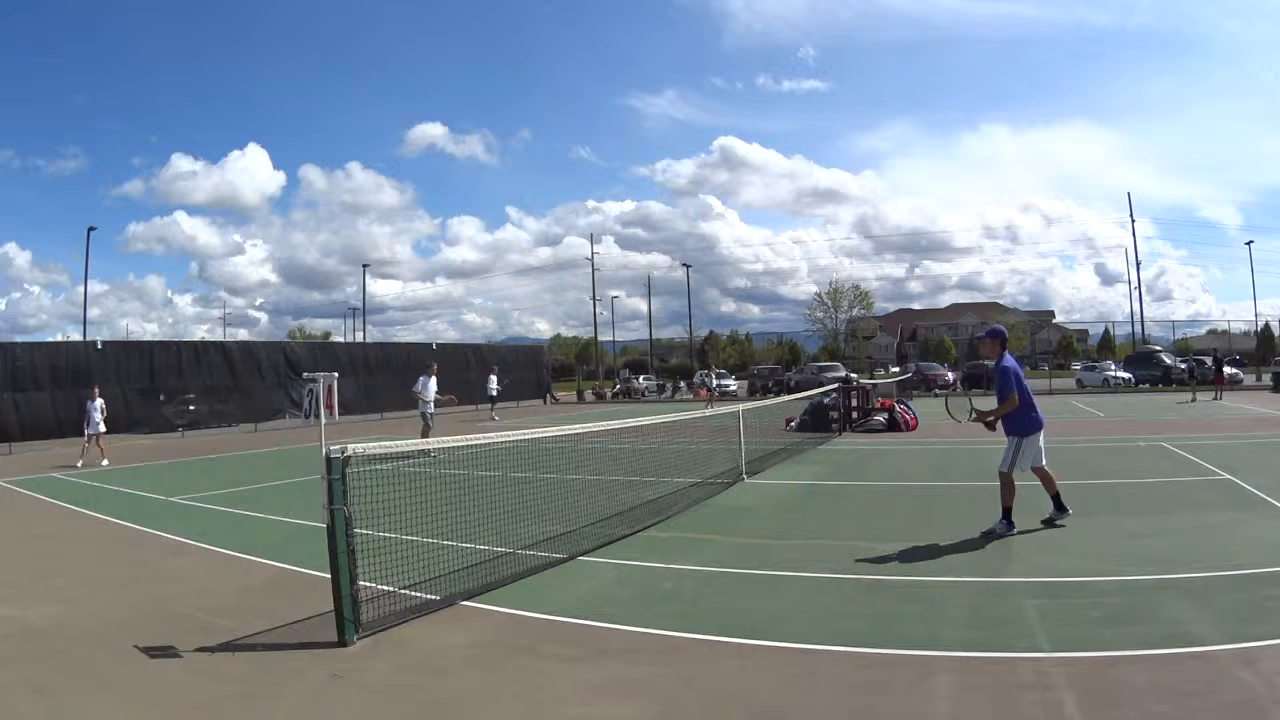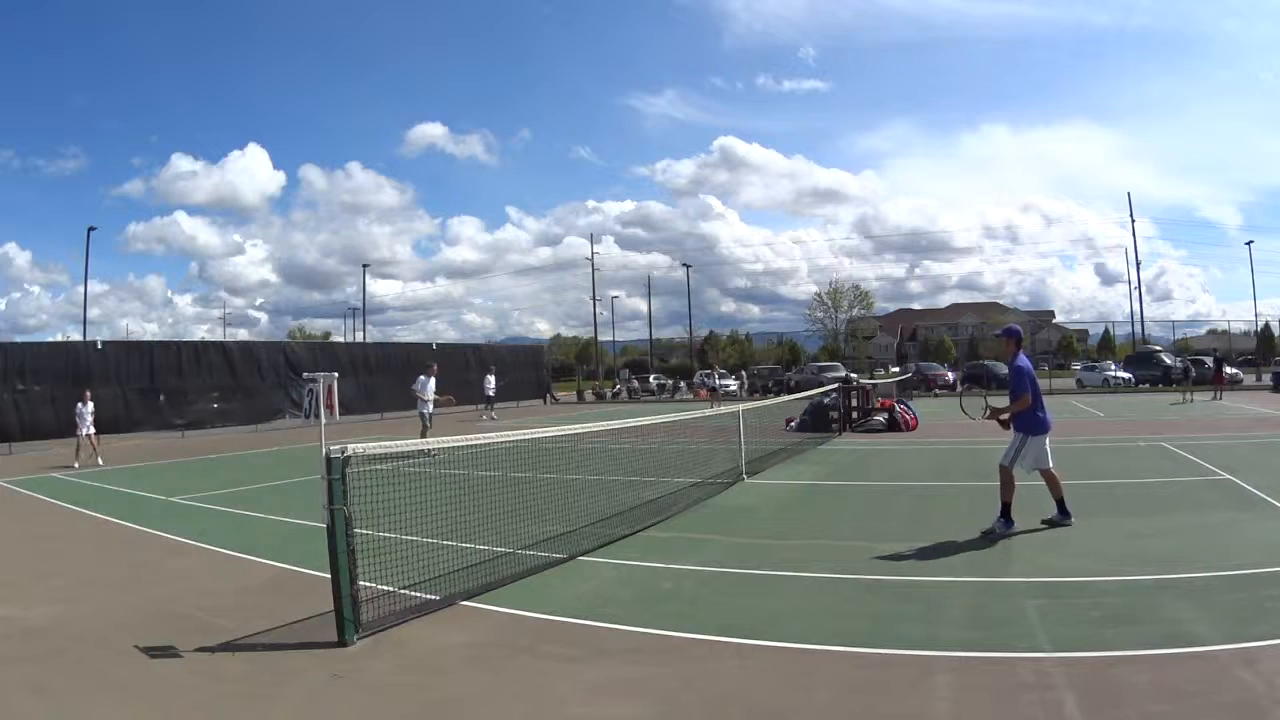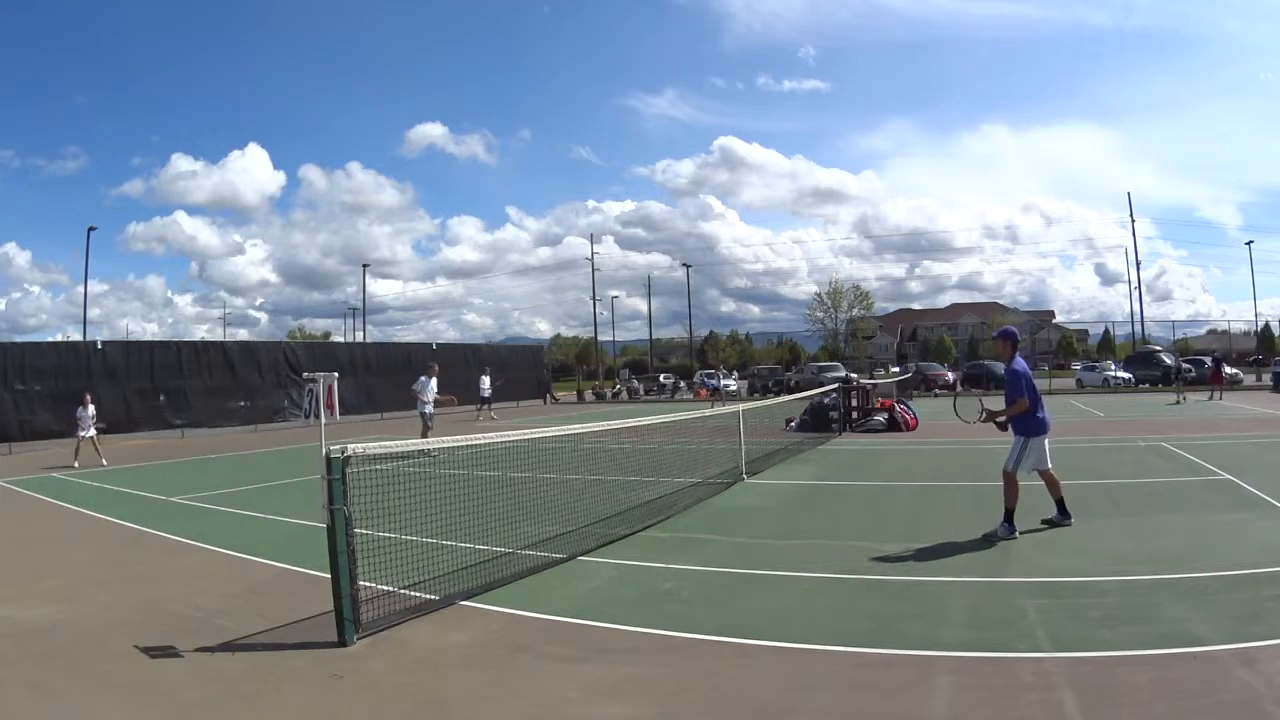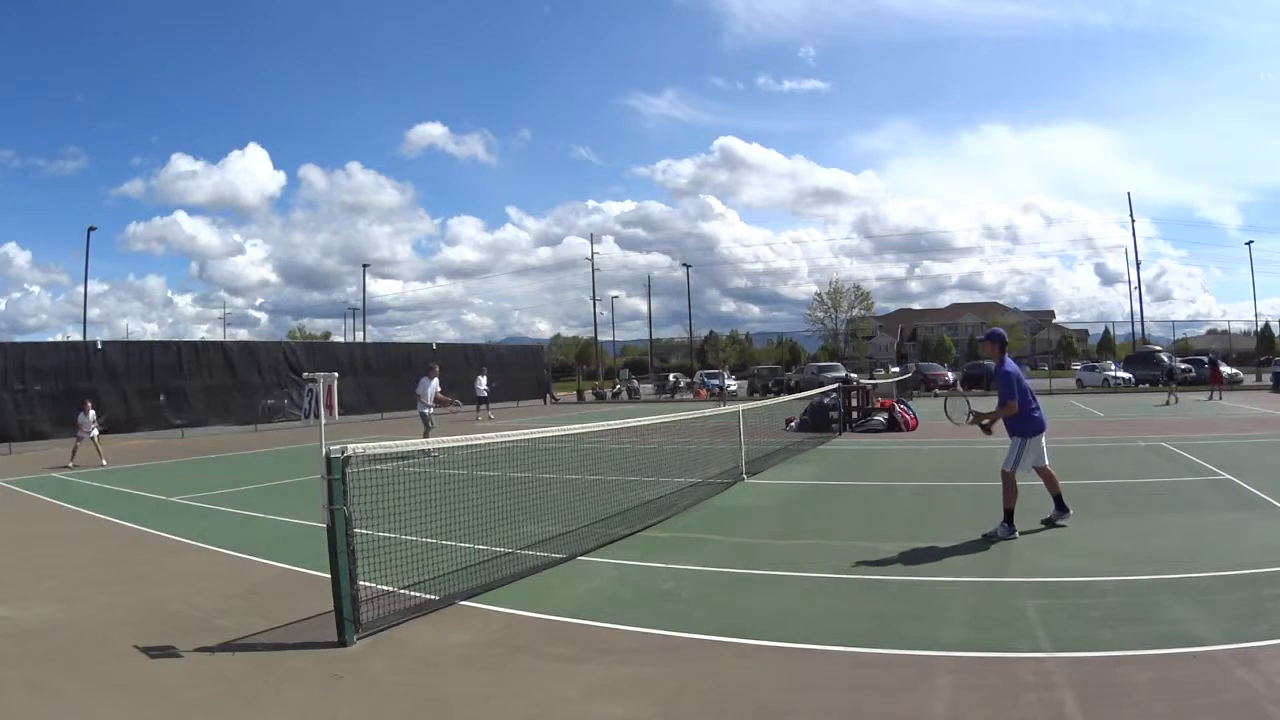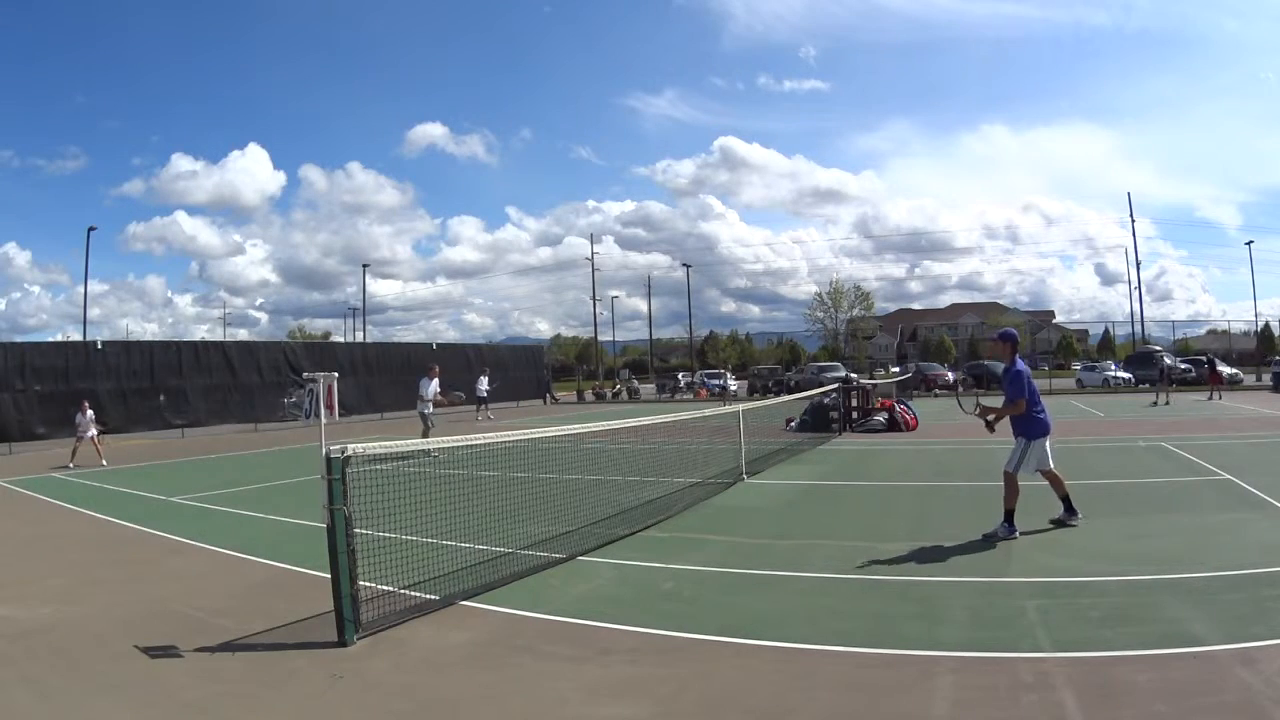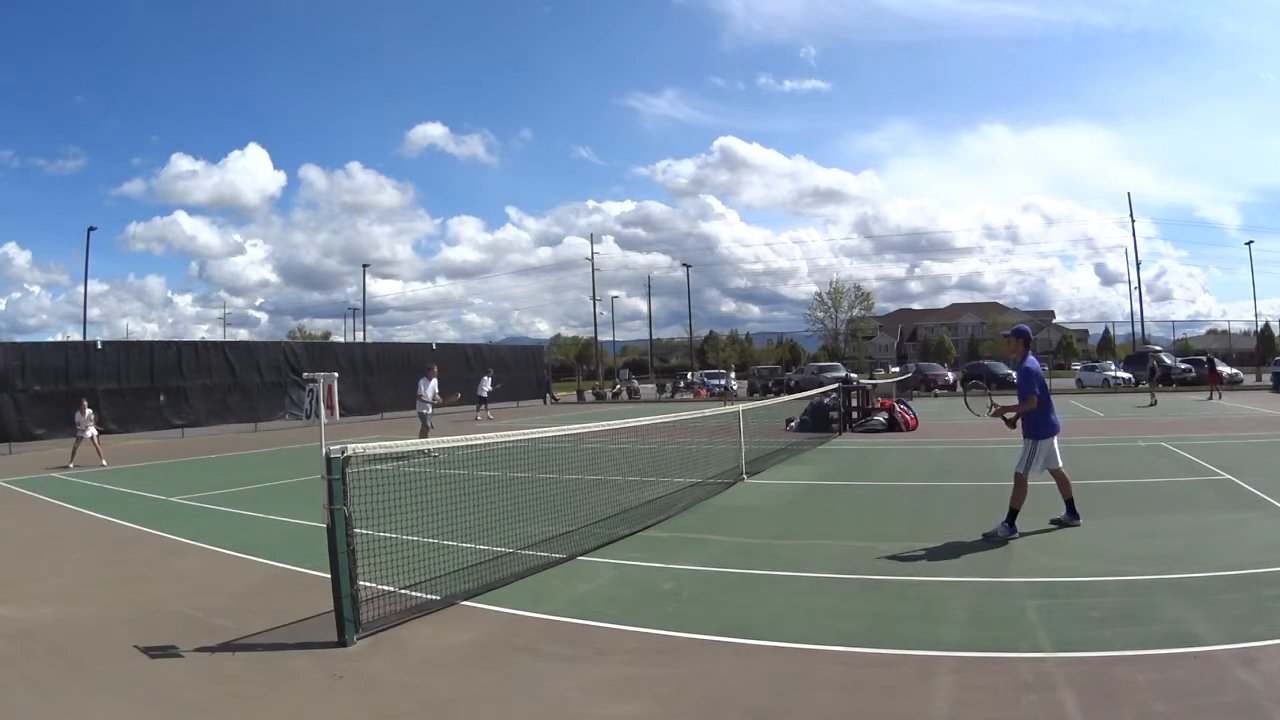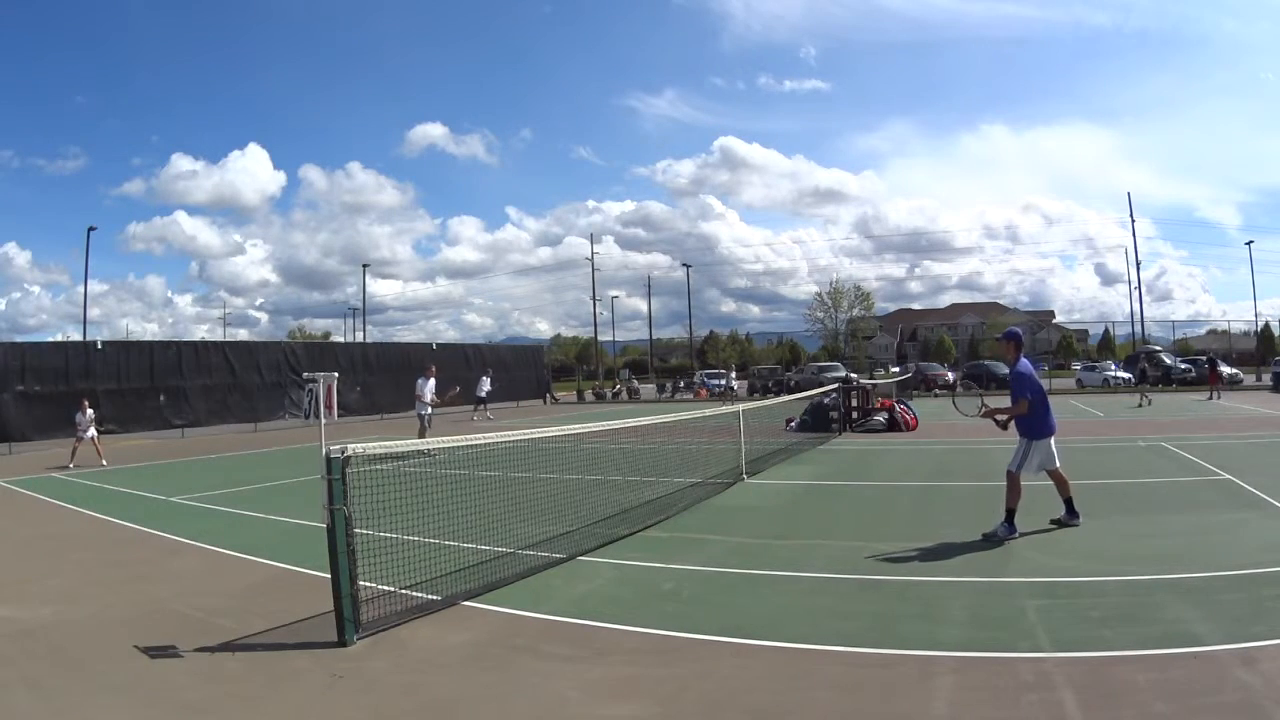
dt=0.3s
person 1, frame 1
left shoulder: (1004, 368)
right shoulder: (1006, 363)
left elbow: (1013, 402)
left wrist: (987, 415)
right wrist: (994, 419)
left hip: (1023, 429)
right hip: (1031, 424)
left knee: (1005, 473)
right knee: (1039, 468)
left ankle: (1007, 523)
right ankle: (1060, 508)
person 1, frame 2
left shoulder: (1018, 366)
right shoulder: (1019, 363)
left elbow: (1025, 401)
left wrist: (1000, 412)
right wrist: (1009, 418)
left hip: (1030, 428)
right hip: (1037, 425)
left knee: (1005, 467)
right knee: (1046, 469)
left ankle: (1005, 520)
right ankle: (1063, 513)
person 1, frame 3
left shoulder: (1015, 370)
right shoulder: (1016, 365)
left elbow: (1022, 404)
left wrist: (997, 415)
right wrist: (1005, 419)
left hip: (1029, 430)
right hip: (1037, 426)
left knee: (1009, 473)
right knee: (1044, 470)
left ankle: (1008, 525)
right ankle: (1063, 513)
person 1, frame 4
left shoulder: (1006, 372)
right shoulder: (1002, 368)
left elbow: (1011, 408)
right elbow: (1004, 401)
left wrist: (984, 416)
right wrist: (990, 422)
left hip: (1026, 429)
right hip: (1033, 425)
left knee: (1007, 474)
right knee: (1042, 468)
left ankle: (1008, 526)
right ankle: (1061, 508)
person 1, frame 5
left shoulder: (1018, 372)
right shoulder: (1009, 370)
left elbow: (1020, 407)
right elbow: (1009, 401)
left wrist: (991, 411)
right wrist: (994, 420)
left hip: (1031, 431)
right hip: (1037, 427)
left knee: (1010, 474)
right knee: (1047, 470)
left ankle: (1008, 526)
right ankle: (1070, 511)
person 1, frame 6
left shoulder: (1027, 368)
right shoulder: (1026, 364)
left elbow: (1032, 402)
left wrist: (1005, 410)
right wrist: (1015, 417)
left hip: (1038, 431)
right hip: (1046, 427)
left knee: (1020, 475)
right knee: (1056, 470)
left ankle: (1009, 526)
right ankle: (1071, 514)
person 1, frame 7
left shoulder: (1019, 371)
right shoulder: (1020, 366)
left elbow: (1023, 407)
left wrist: (996, 412)
right wrist: (1007, 419)
left hip: (1034, 432)
right hip: (1043, 428)
left knee: (1013, 475)
right knee: (1053, 470)
left ankle: (1009, 526)
right ankle: (1071, 513)
